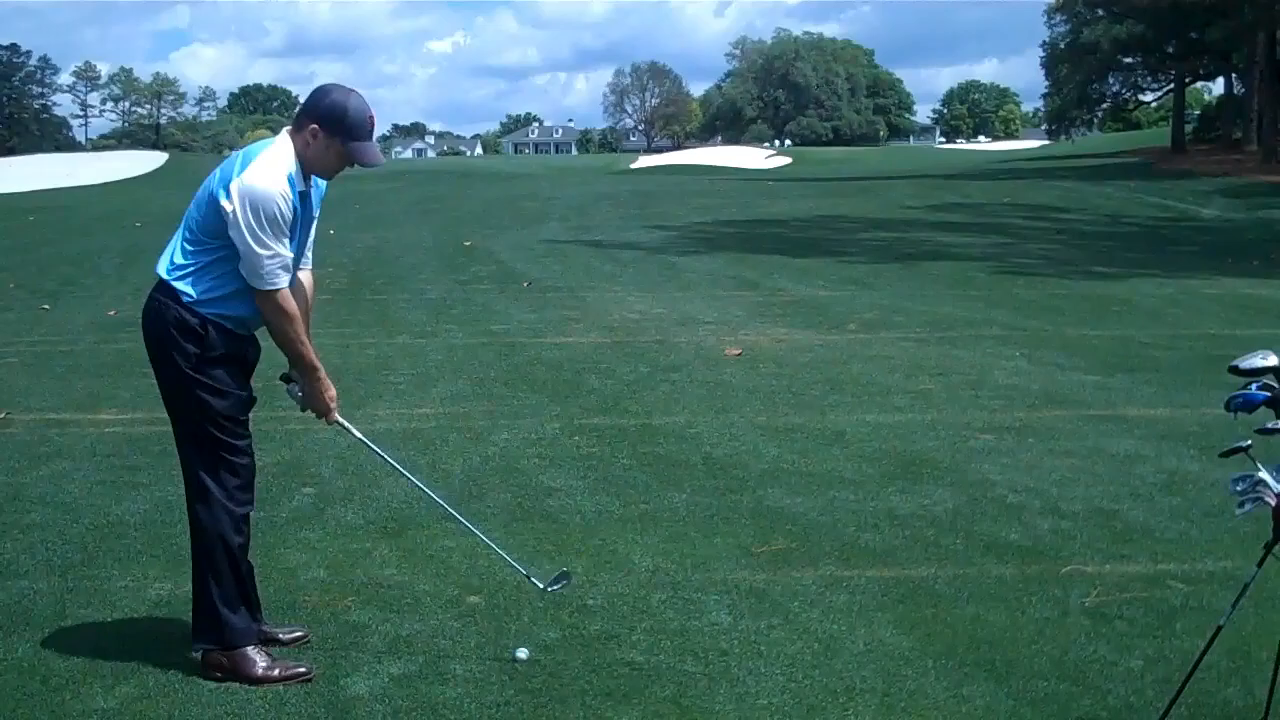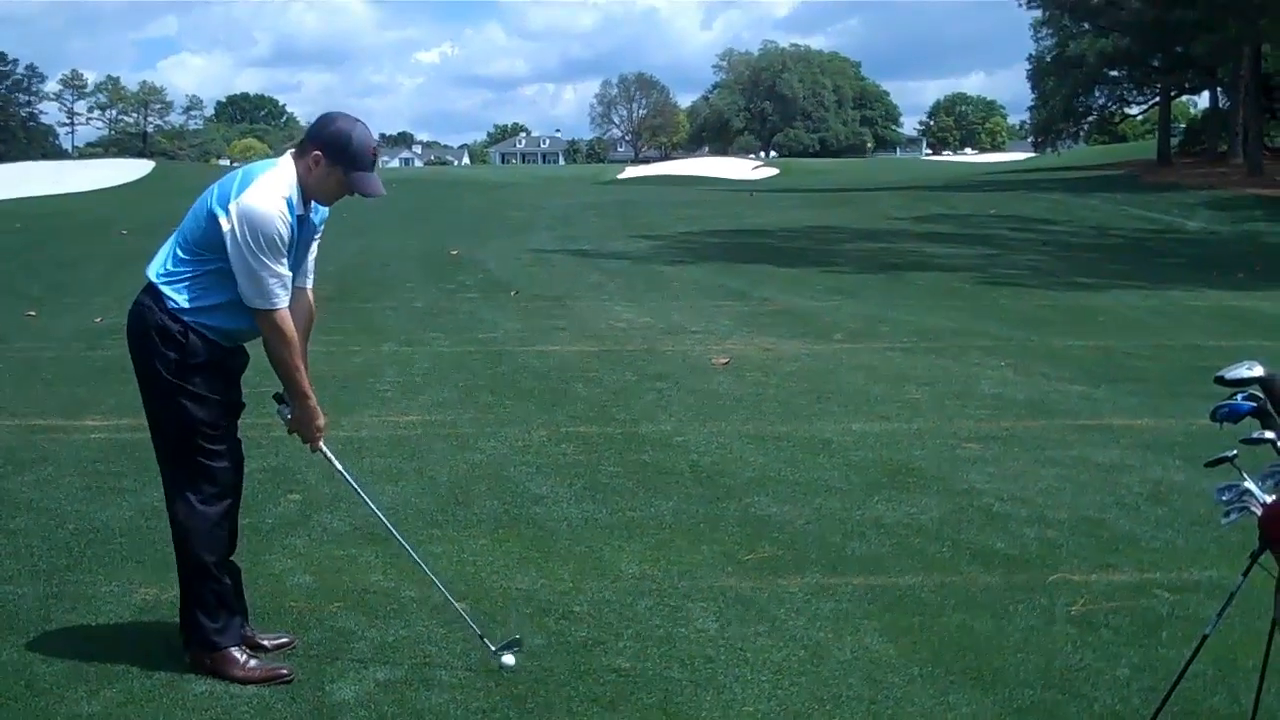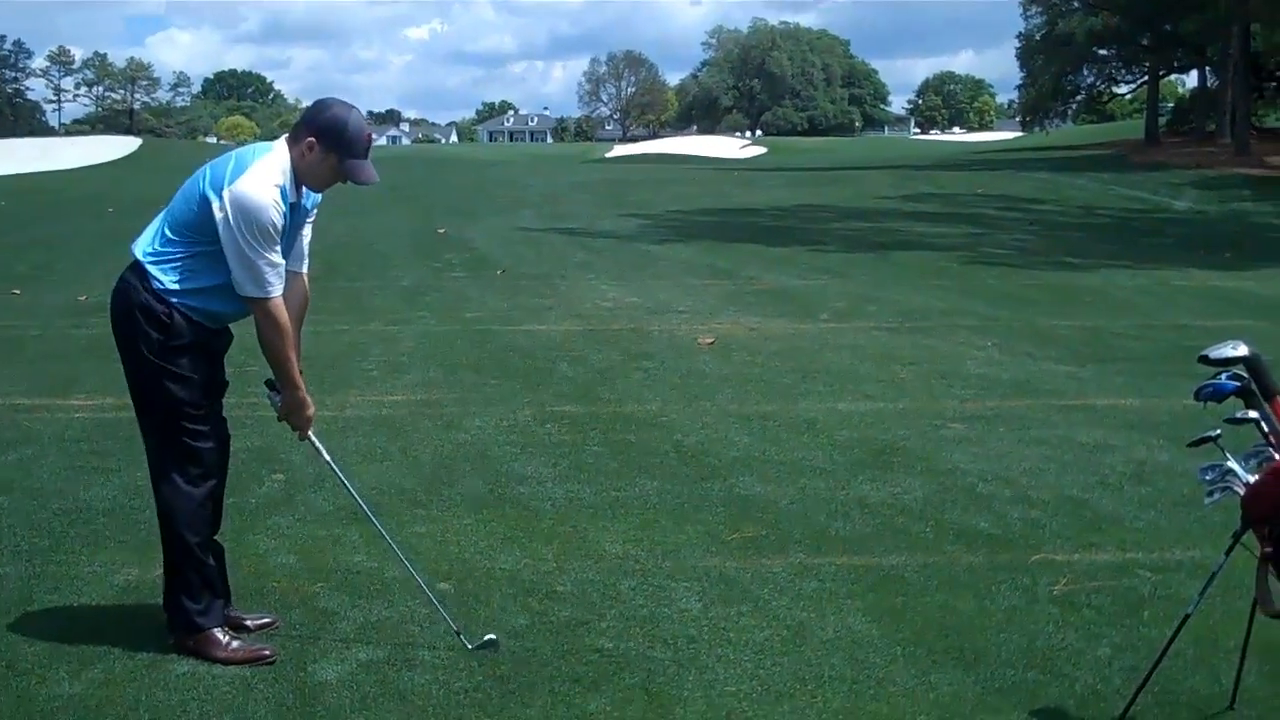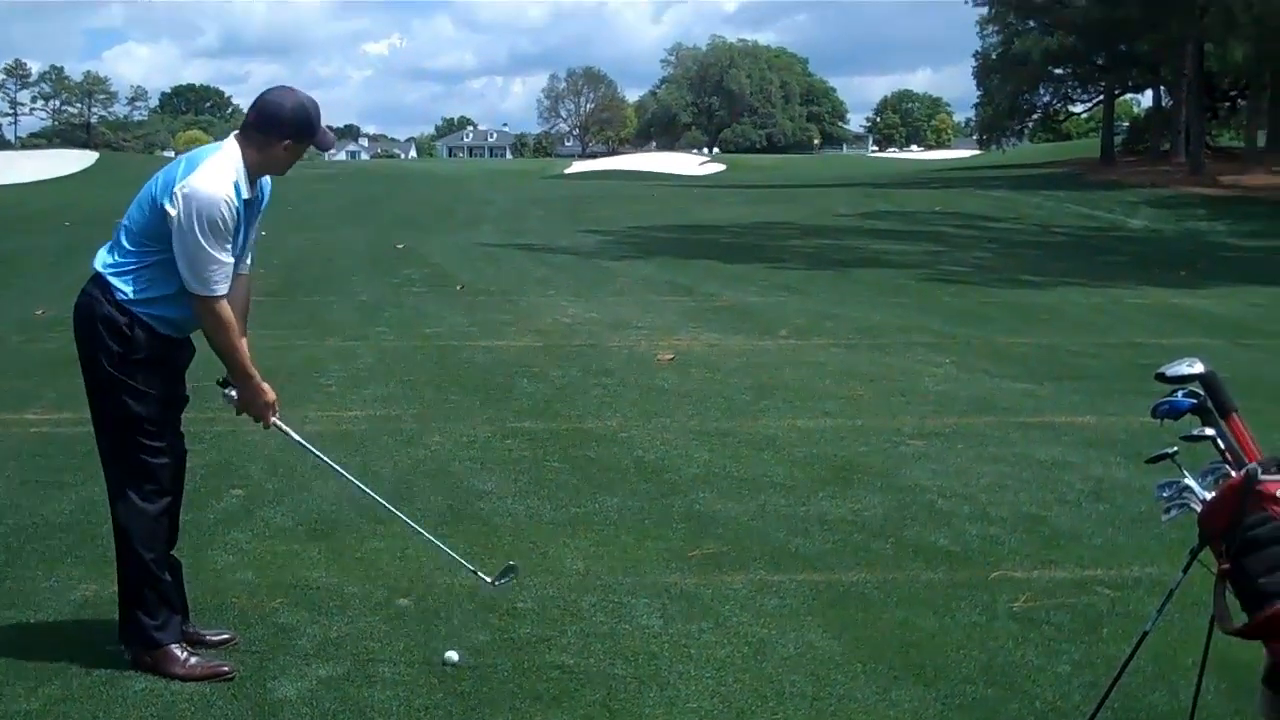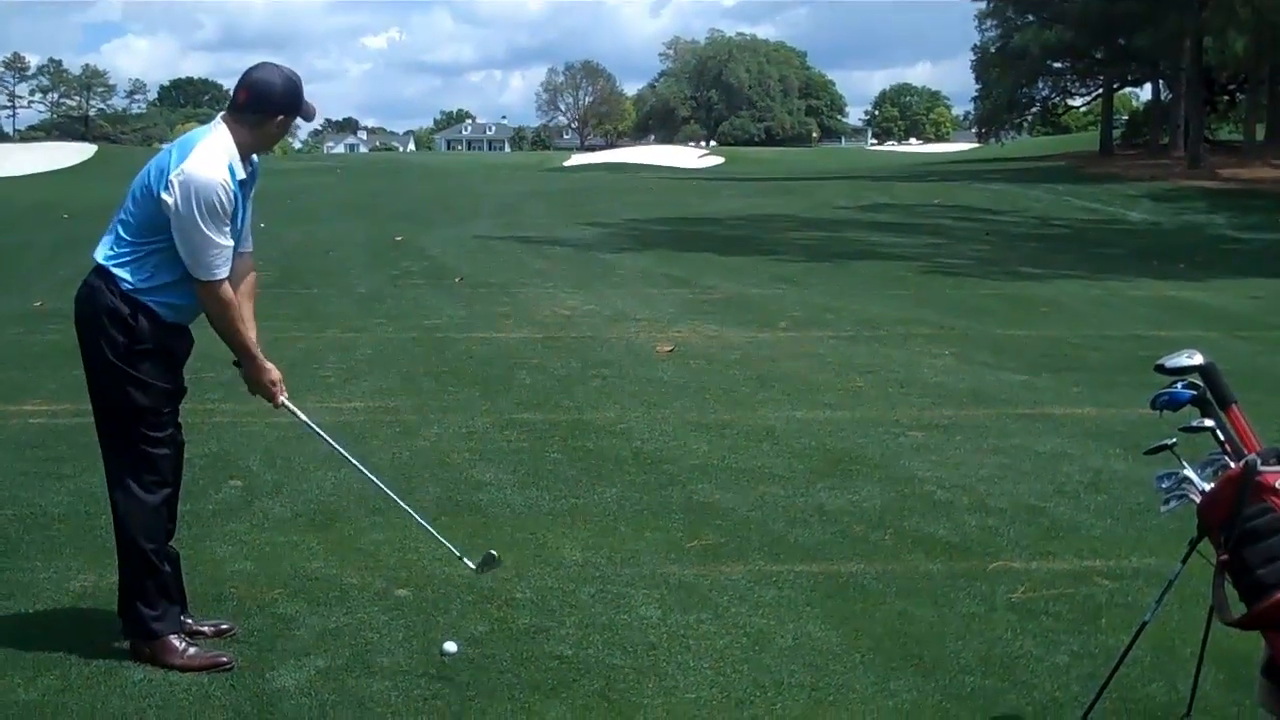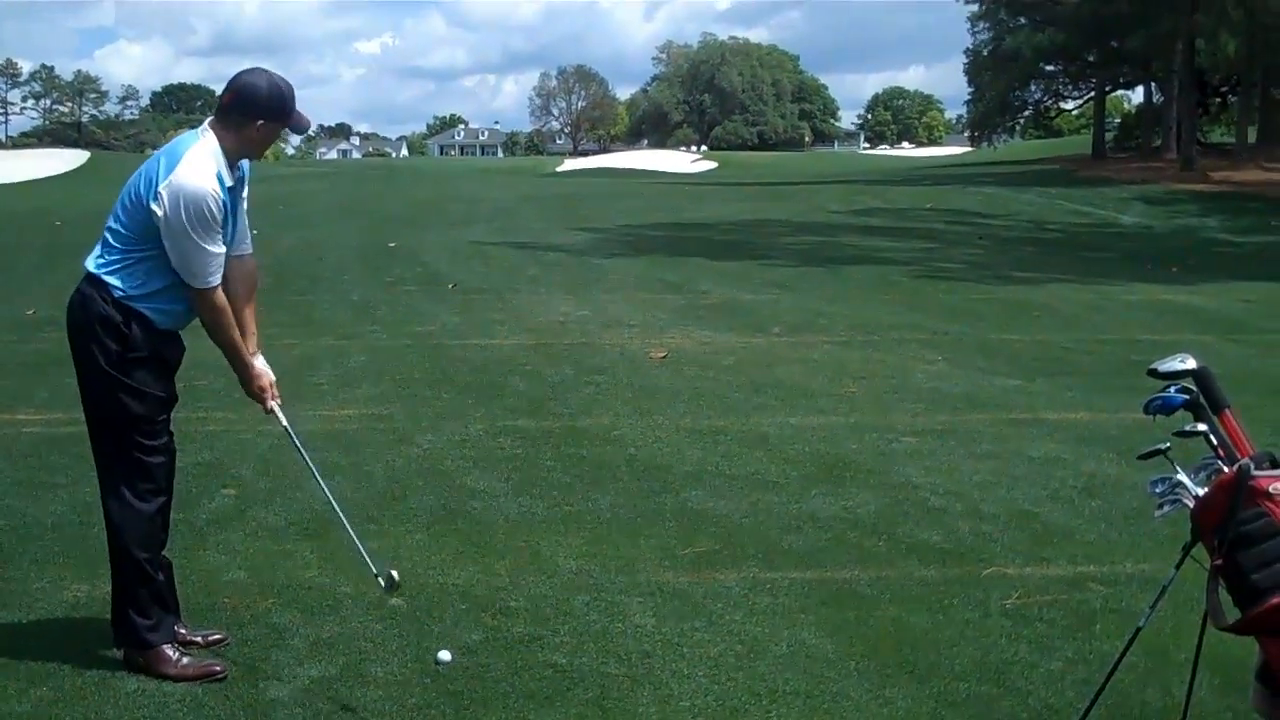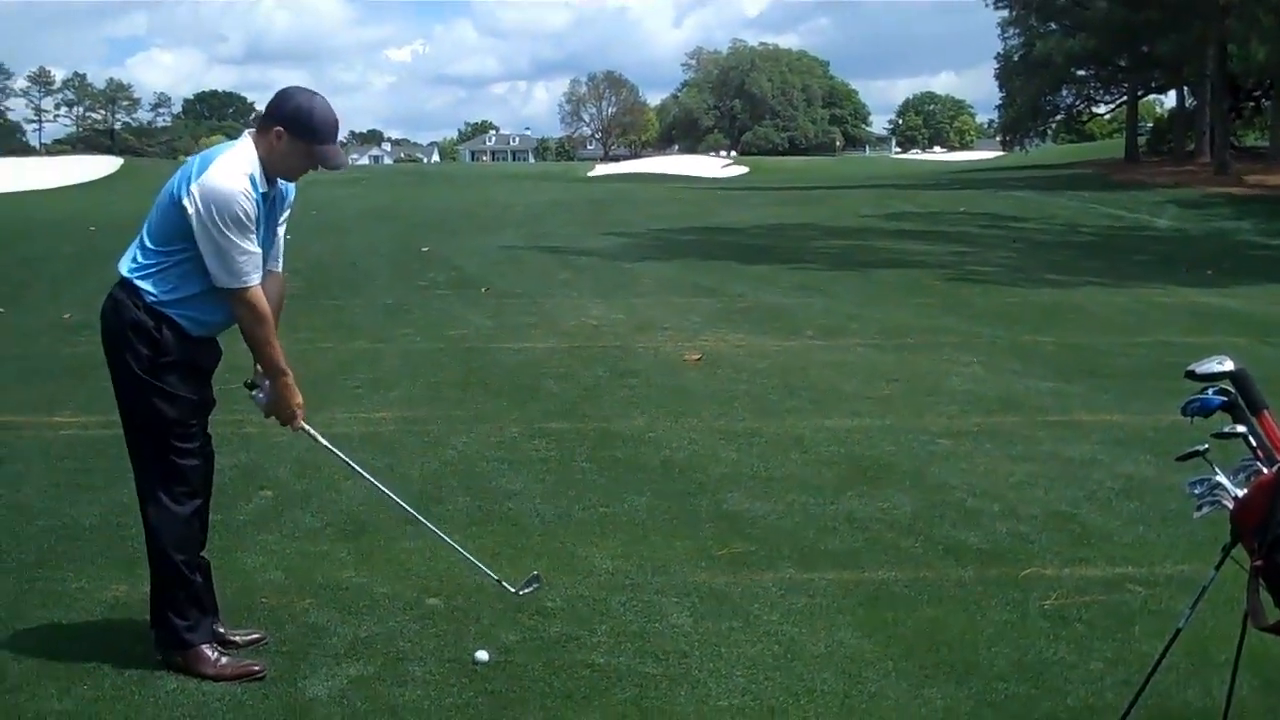
dt=0.3s
person 1, frame 1
left shoulder: (308, 182)
right shoulder: (261, 184)
left elbow: (299, 276)
right elbow: (273, 297)
left wrist: (306, 370)
right wrist: (315, 376)
left hip: (220, 328)
right hip: (188, 327)
left knee: (230, 474)
right knee: (224, 477)
left ankle: (236, 618)
right ankle: (227, 643)
person 1, frame 2
left shoulder: (309, 202)
right shoulder: (261, 204)
left elbow: (300, 295)
right elbow: (272, 318)
left wrist: (300, 393)
right wrist: (305, 402)
left hip: (210, 336)
right hip: (173, 334)
left knee: (223, 478)
right knee: (204, 483)
left ankle: (225, 622)
right ankle: (212, 641)
person 1, frame 3
left shoulder: (299, 188)
right shoulder: (255, 192)
left elbow: (293, 282)
right elbow: (267, 307)
left wrist: (291, 379)
right wrist: (295, 392)
left hip: (193, 315)
right hip: (156, 314)
left knee: (208, 456)
right knee: (188, 464)
left ankle: (208, 601)
right ankle: (196, 622)
person 1, frame 4
left shoulder: (252, 183)
right shoulder: (207, 189)
left elbow: (237, 278)
right elbow: (211, 305)
left wrist: (243, 376)
right wrist: (251, 383)
left hip: (153, 328)
right hip: (119, 327)
left knee: (164, 473)
right knee: (144, 479)
left ankle: (166, 618)
right ankle: (153, 638)
person 1, frame 5
left shoulder: (237, 162)
right shoulder: (204, 174)
left elbow: (241, 259)
right elbow: (213, 287)
left wrist: (255, 352)
right wrist: (252, 364)
left hip: (153, 318)
right hip: (122, 318)
left knee: (161, 464)
right knee: (143, 469)
left ankle: (164, 610)
right ankle: (151, 629)
person 1, frame 6
left shoulder: (230, 166)
right shoulder: (192, 183)
left elbow: (239, 261)
right elbow: (207, 294)
left wrist: (256, 354)
right wrist: (244, 368)
left hip: (145, 324)
right hip: (114, 325)
left knee: (153, 472)
right knee: (137, 477)
left ankle: (157, 619)
right ankle: (145, 639)
person 1, frame 7
left shoulder: (275, 186)
right shoulder: (223, 185)
left elbow: (270, 278)
right elbow: (245, 298)
left wrist: (269, 372)
right wrist: (282, 379)
left hip: (185, 332)
right hip: (147, 330)
left knee: (192, 476)
right knee: (174, 480)
left ankle: (198, 618)
right ankle: (183, 638)
